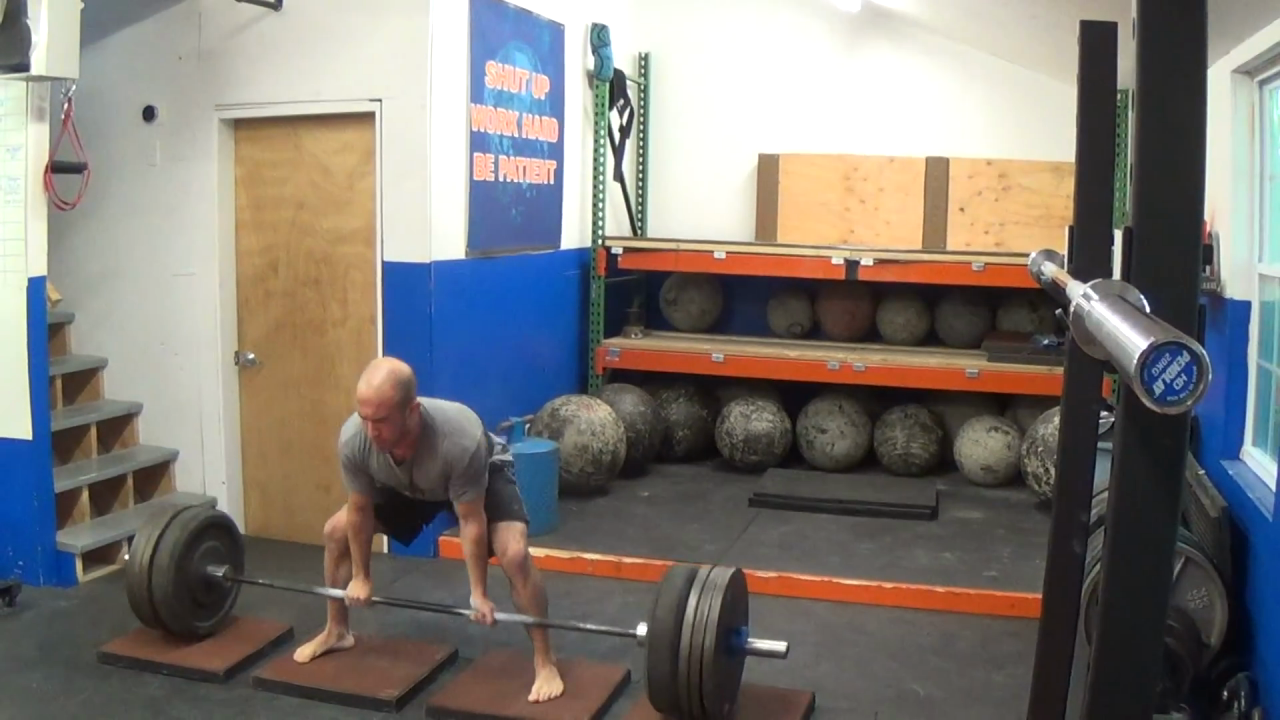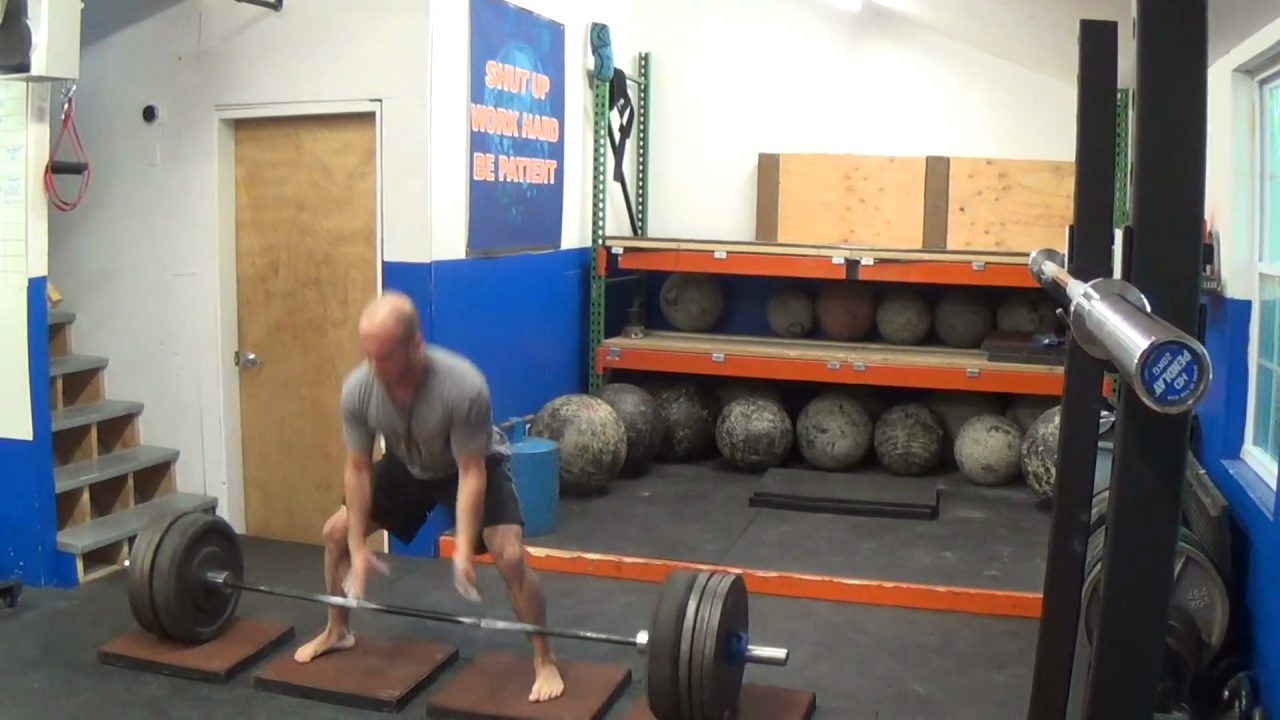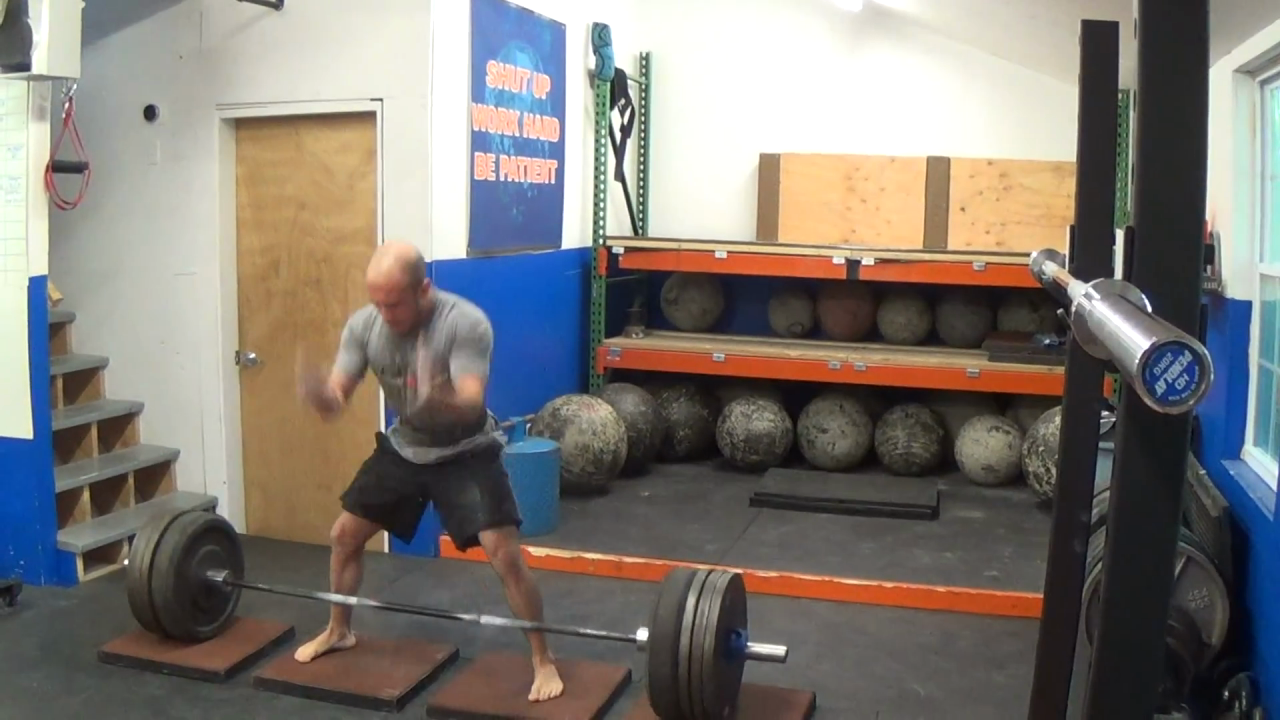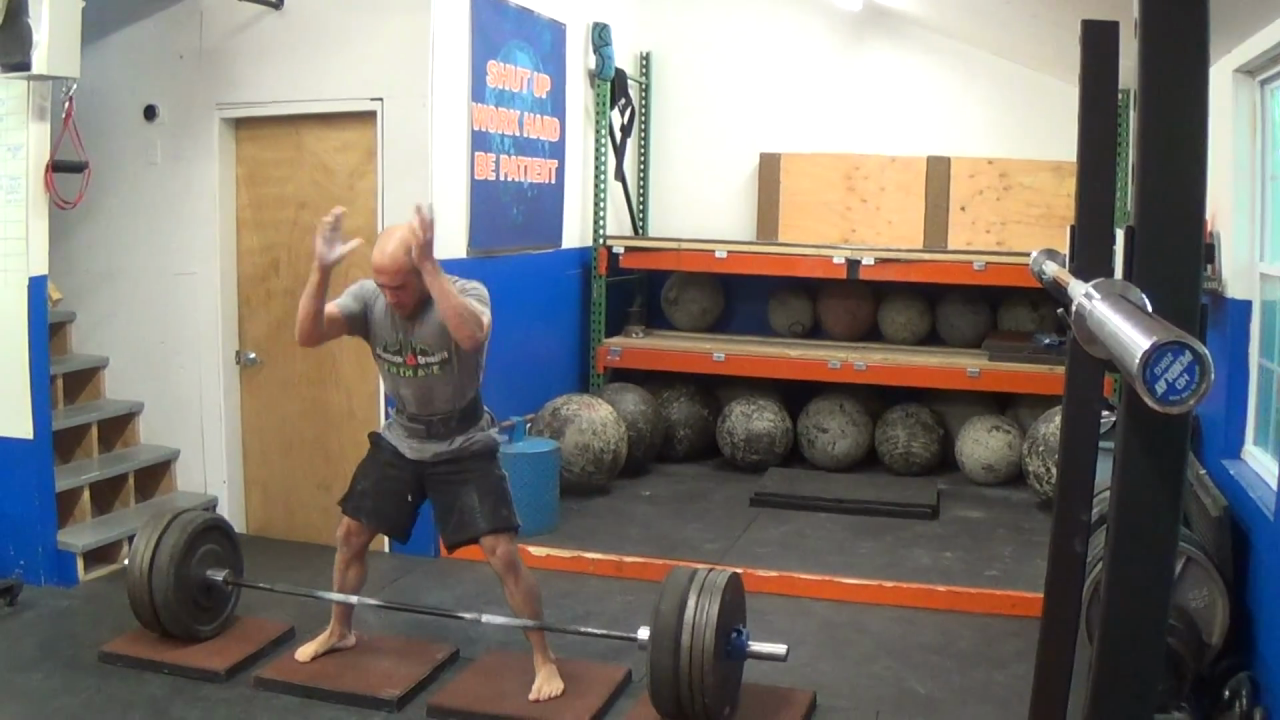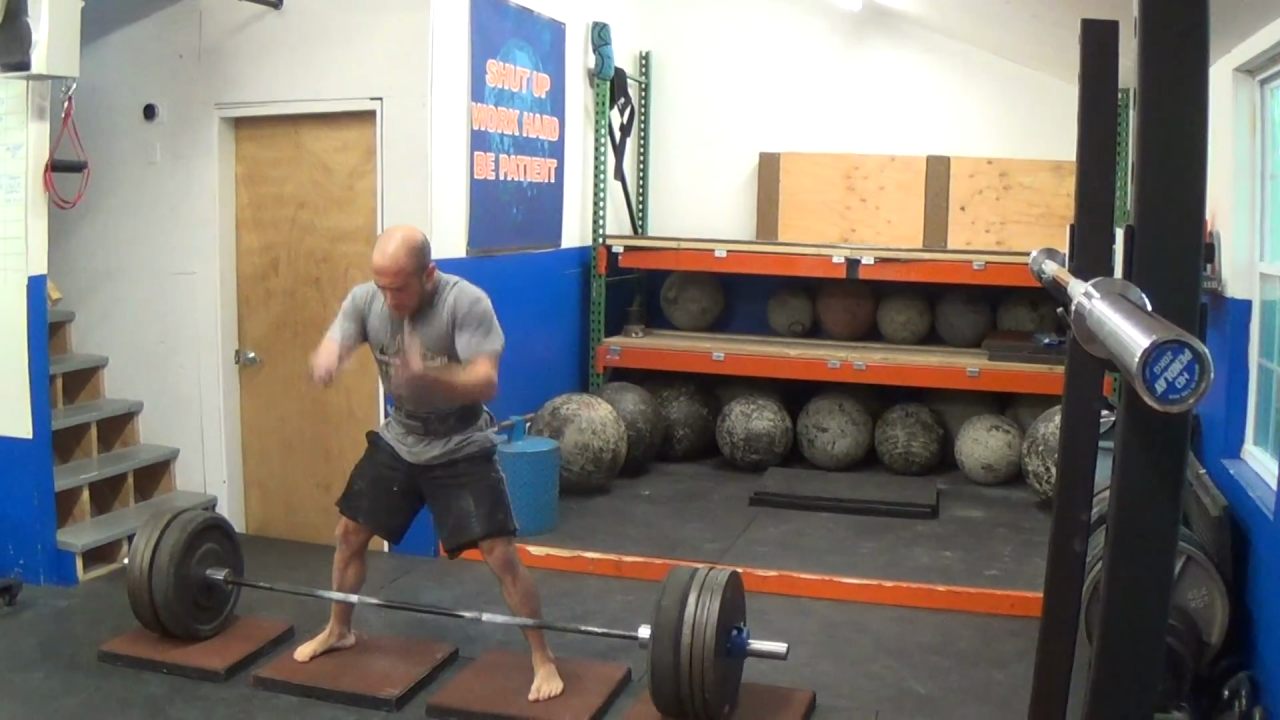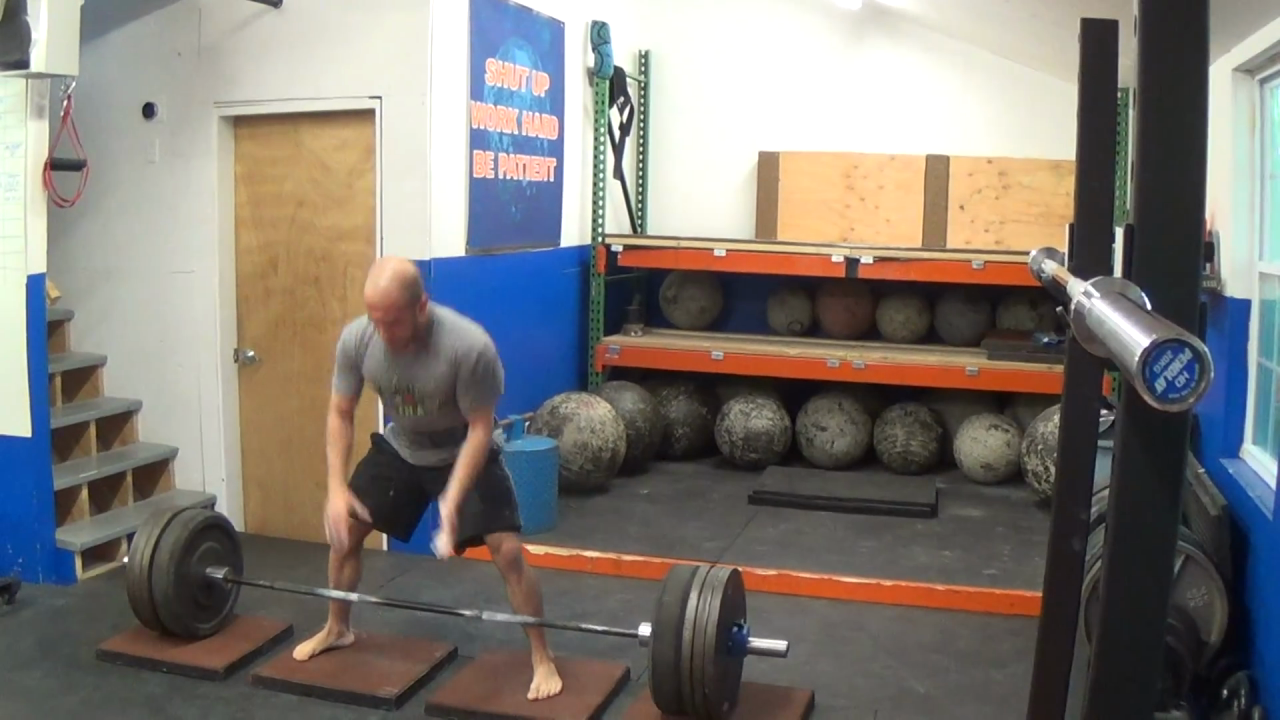
dt=0.1s
person 1, frame 1
left shoulder: (461, 439)
right shoulder: (353, 440)
left elbow: (471, 520)
right elbow: (359, 510)
left wrist: (478, 592)
right wrist: (360, 577)
left hip: (483, 474)
left knee: (514, 554)
right knee: (336, 532)
left ankle: (545, 663)
right ankle: (335, 632)
person 1, frame 2
left shoulder: (462, 388)
right shoulder: (357, 388)
left elbow: (471, 474)
right elbow: (359, 469)
left wrist: (465, 550)
right wrist: (358, 545)
left hip: (472, 464)
right hip: (406, 465)
left knee: (509, 557)
right knee: (336, 534)
left ankle: (544, 663)
right ankle: (337, 632)
person 1, frame 3
left shoulder: (465, 323)
right shoulder: (363, 323)
left elbow: (471, 400)
right elbow: (336, 394)
left wrist: (434, 396)
right wrist: (320, 392)
left hip: (468, 450)
right hip: (402, 449)
left knee: (505, 554)
right knee: (344, 536)
left ankle: (543, 662)
right ankle: (338, 631)
person 1, frame 4
left shoulder: (466, 294)
right shoulder: (367, 297)
left elbow: (472, 340)
right elbow: (308, 334)
left wrist: (431, 272)
right wrist: (322, 267)
left hip: (465, 449)
right hip: (398, 443)
left knee: (503, 556)
right knee: (350, 538)
left ankle: (544, 662)
right ankle: (339, 632)
person 1, frame 5
left shoulder: (466, 302)
right shoulder: (364, 300)
left elbow: (485, 381)
right elbow: (326, 353)
left wrist: (430, 374)
right wrist: (327, 357)
left hip: (462, 448)
right hip: (396, 441)
left knee: (501, 557)
right knee: (348, 536)
left ankle: (543, 661)
right ankle: (338, 631)
person 1, frame 6
left shoulder: (468, 346)
right shoulder: (356, 339)
left elbow: (480, 430)
right elbow: (340, 413)
left wrist: (452, 501)
right wrist: (337, 486)
left hip: (464, 448)
right hip: (400, 449)
left knee: (507, 554)
right knee: (340, 529)
left ankle: (542, 658)
right ankle: (337, 628)
